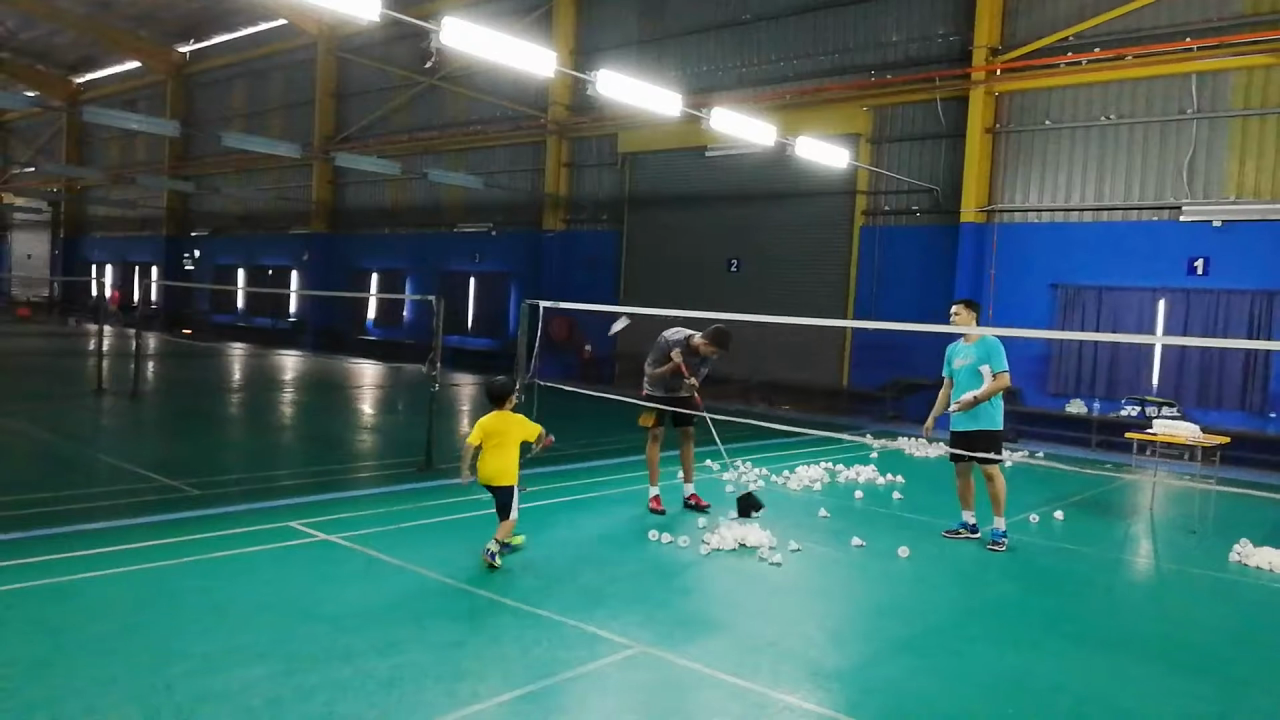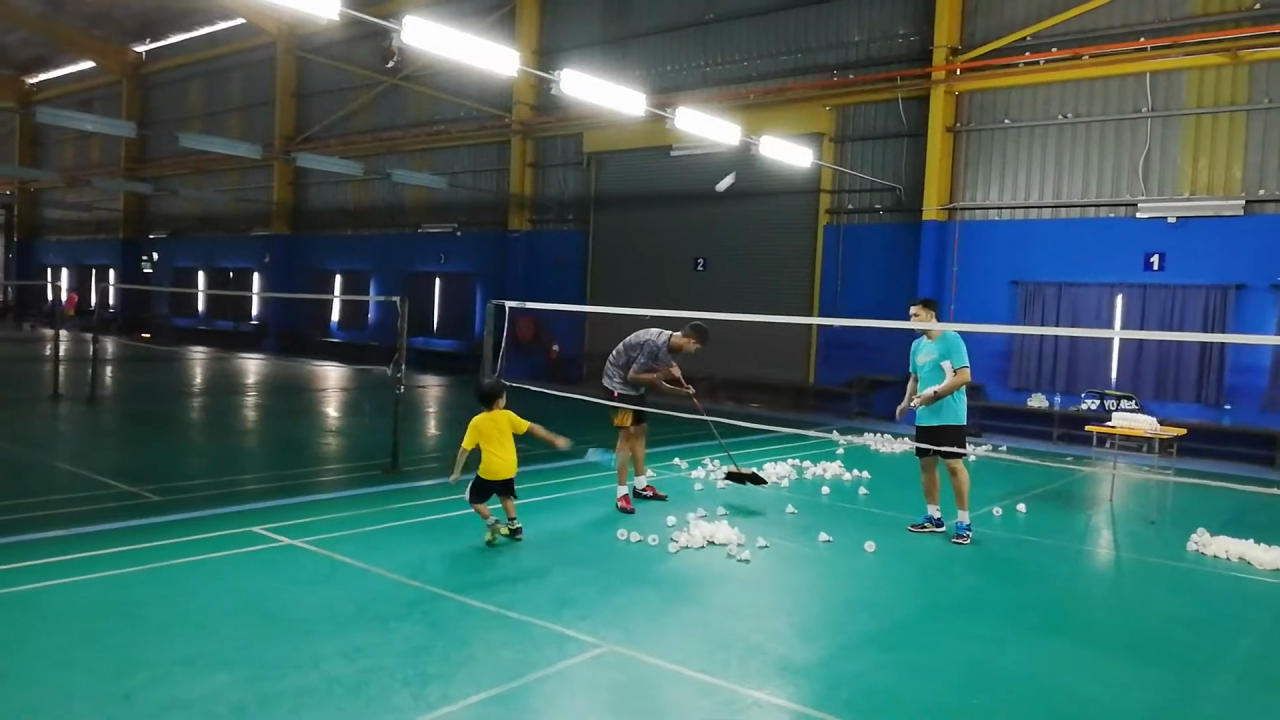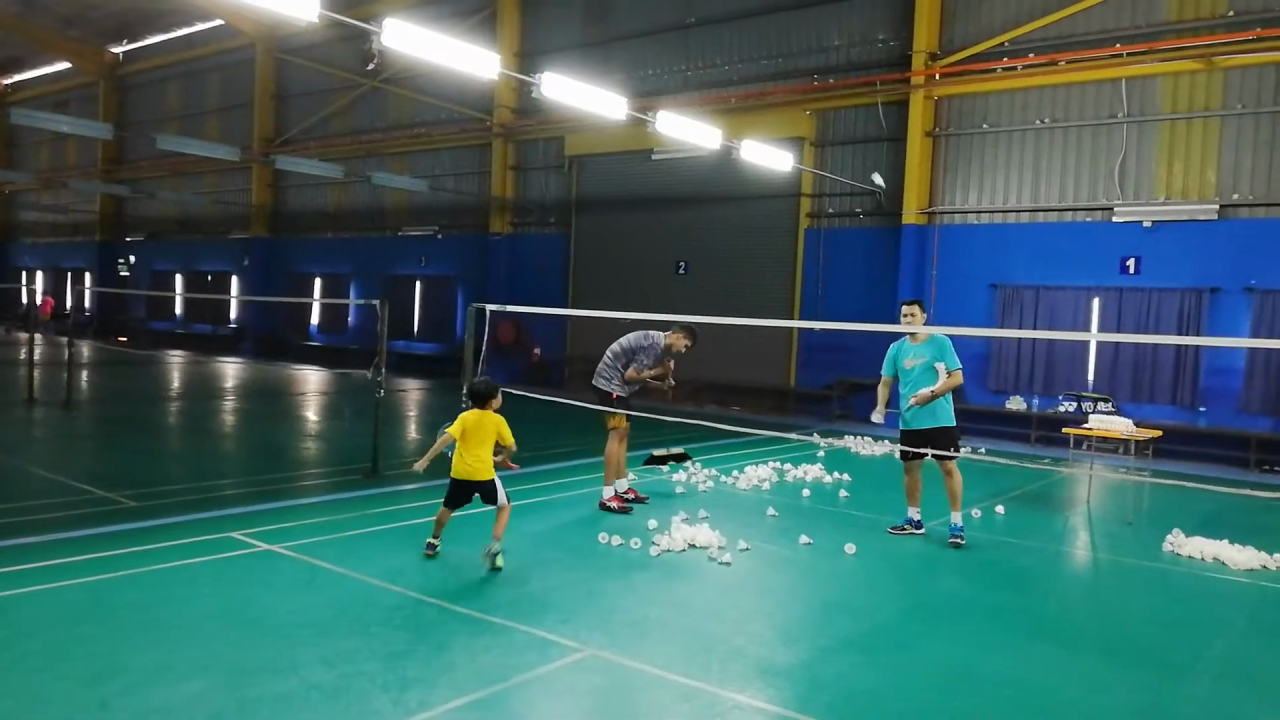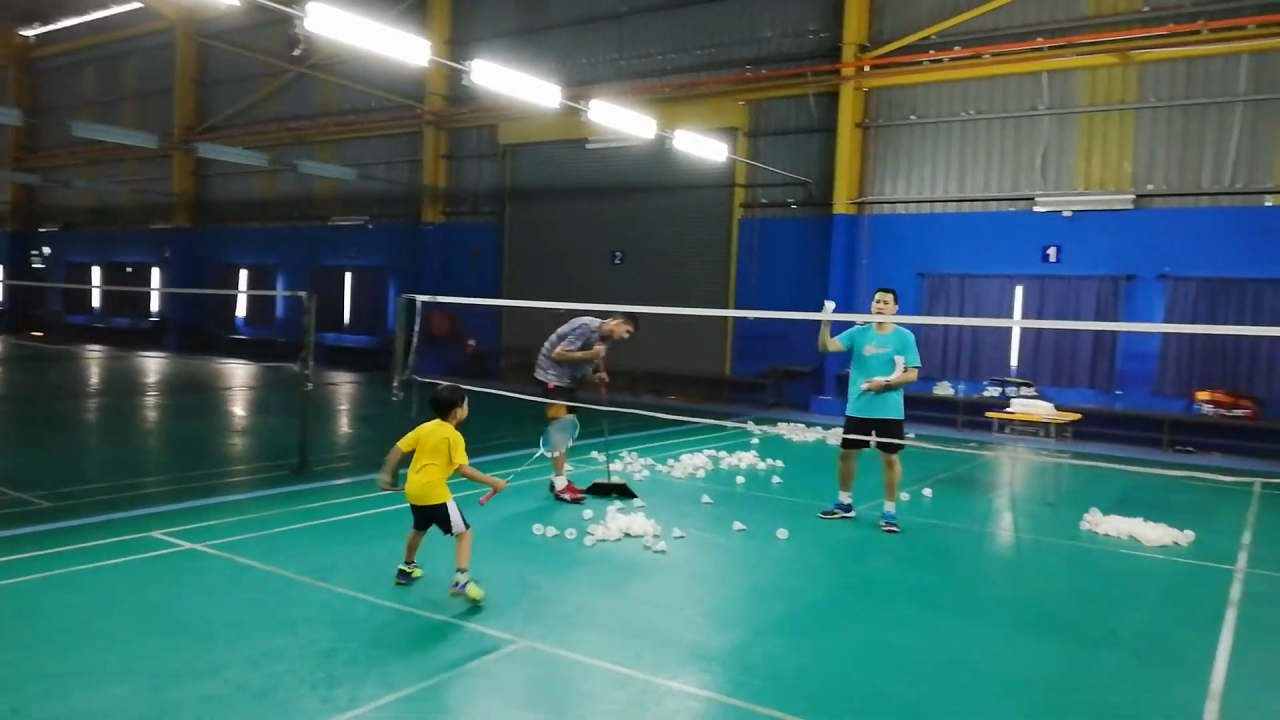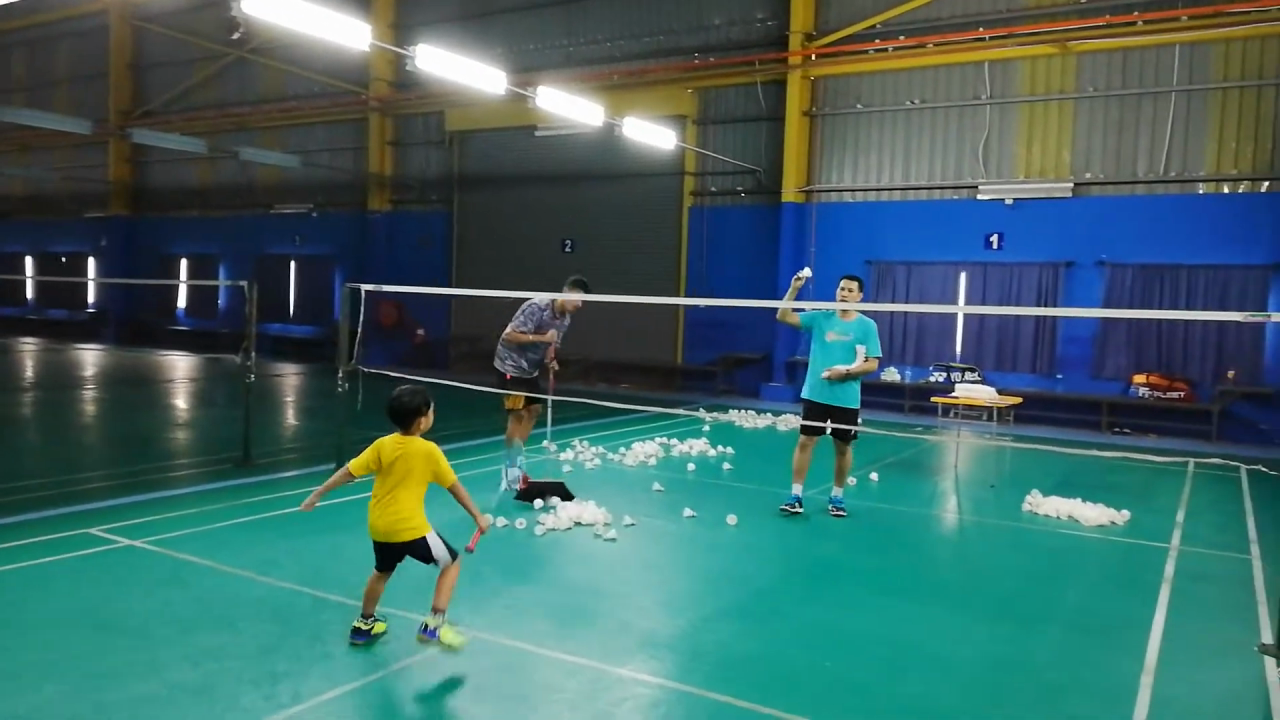
dt=0.5s
person 1, frame 1
left shoulder: (991, 344)
right shoulder: (952, 349)
left elbow: (1003, 381)
right elbow: (947, 387)
left wrist: (973, 399)
right wrist: (933, 417)
left hip: (986, 422)
right hip: (959, 422)
left knee: (991, 471)
right knee: (962, 470)
left ankle: (1000, 529)
right ankle: (969, 523)
person 1, frame 2
left shoulder: (952, 340)
right shoulder: (917, 345)
left elbow: (964, 376)
left wrist: (934, 394)
right wrist: (907, 401)
left hip: (949, 416)
right hip: (924, 417)
left knee: (954, 465)
right knee: (927, 464)
left ankle: (964, 522)
right ankle: (934, 517)
person 1, frame 3
left shoulder: (941, 343)
right shoulder: (896, 348)
left elbow: (957, 377)
right elbow: (885, 382)
left wrist: (931, 394)
right wrist: (880, 406)
left hip: (941, 419)
right hip: (910, 421)
left knee: (948, 466)
right knee: (911, 467)
left ankle: (956, 524)
right ankle: (914, 519)
person 1, frame 4
left shoulder: (904, 337)
right shoulder: (858, 333)
left elbow: (912, 374)
right elbow: (827, 347)
left wrist: (885, 383)
right wrist: (825, 325)
left hip: (890, 410)
right hip: (857, 408)
left knee: (890, 458)
right knee: (847, 454)
left ankle: (889, 511)
right ankle: (844, 503)
person 1, frame 5
left shoulder: (867, 326)
right shoulder: (820, 318)
left elbow: (872, 364)
right elbow: (783, 317)
left wrist: (845, 371)
right wrist: (794, 289)
left hip: (847, 399)
right hip: (815, 394)
left knee: (843, 447)
right knee: (805, 442)
left ankle: (837, 497)
right ankle: (796, 496)
person 2, frame 1
left shoulder: (484, 422)
right shoulder: (518, 420)
left elbow: (469, 446)
right elbow: (540, 432)
left wrist: (465, 470)
right wrist: (541, 442)
left hip: (485, 475)
right hip: (505, 476)
left knee: (504, 506)
right knee: (509, 518)
left ankle: (507, 538)
right ankle: (492, 548)
person 2, frame 2
left shoulder: (476, 423)
right shoulder: (507, 416)
left elbow: (465, 449)
right elbow: (533, 429)
left wrist: (456, 472)
right wrist: (555, 439)
left hip: (489, 471)
right hip: (508, 469)
left knee: (474, 499)
right knee: (505, 495)
left ankle: (492, 523)
right ankle: (514, 526)
person 2, frame 3
left shoulder: (464, 417)
right shoulder: (498, 421)
left elbow: (447, 438)
right elbow: (511, 447)
left wrist: (425, 460)
right wrist: (503, 458)
left hip: (459, 472)
right hip: (483, 474)
left knee: (448, 507)
right knee: (504, 506)
left ankle: (433, 542)
right ankle: (494, 548)
person 2, frame 4
left shoulder: (425, 428)
right shoulder: (454, 436)
left elbow: (398, 449)
right elbow: (464, 469)
left wrist: (386, 473)
right wrist: (493, 482)
left hip: (413, 490)
right hip: (433, 493)
left knee: (419, 528)
right knee: (464, 532)
left ankle: (406, 568)
right ankle: (461, 580)
person 2, frame 5
left shoulder: (381, 446)
right shoulder: (430, 451)
left elbow: (349, 472)
right elbow: (454, 486)
left wrist: (318, 493)
right wrist: (477, 515)
left hip: (380, 525)
right hip: (410, 526)
left knee: (383, 570)
right knee: (452, 563)
left ankle: (364, 623)
right ankle: (435, 624)
person 3, frame 1
left shoulder: (706, 354)
right shoulder: (670, 340)
left elbow: (693, 382)
right elbow: (651, 375)
left wrist: (692, 385)
right wrist: (672, 365)
left hip: (680, 391)
right hip: (656, 389)
left knee: (688, 434)
right knee: (656, 434)
left ankle: (689, 493)
right ankle: (654, 494)
person 3, frame 2
left shoulder: (671, 347)
right shoulder: (654, 344)
left elbow: (654, 381)
right elbow: (632, 376)
left wrist: (678, 390)
right wrist: (662, 374)
left hip: (635, 387)
right hip: (619, 383)
left knee: (641, 430)
right knee: (627, 432)
left ankle: (641, 485)
right ankle: (622, 493)
person 3, frame 3
left shoulder: (657, 343)
right shoulder: (654, 345)
right elbow: (630, 375)
left wrist: (660, 383)
right wrist: (659, 371)
left hip: (616, 385)
right hip: (610, 383)
left knee: (623, 433)
right knee: (617, 434)
left ankle: (622, 488)
right ankle: (608, 497)
person 3, frame 4
left shoulder: (604, 338)
right shoulder: (586, 328)
right elbow: (557, 354)
left wrist: (596, 376)
right wrist: (589, 355)
left hip: (566, 378)
right hip: (551, 374)
left ankle: (560, 480)
right ankle: (559, 485)
person 3, frame 5
left shoulder: (565, 320)
right shoulder: (536, 308)
right elbow: (508, 335)
left wrist: (550, 361)
right wrist: (540, 338)
left hip: (530, 368)
right hip: (511, 365)
left knee: (534, 410)
right knee: (517, 415)
left ankle: (513, 463)
right ankle: (512, 474)
